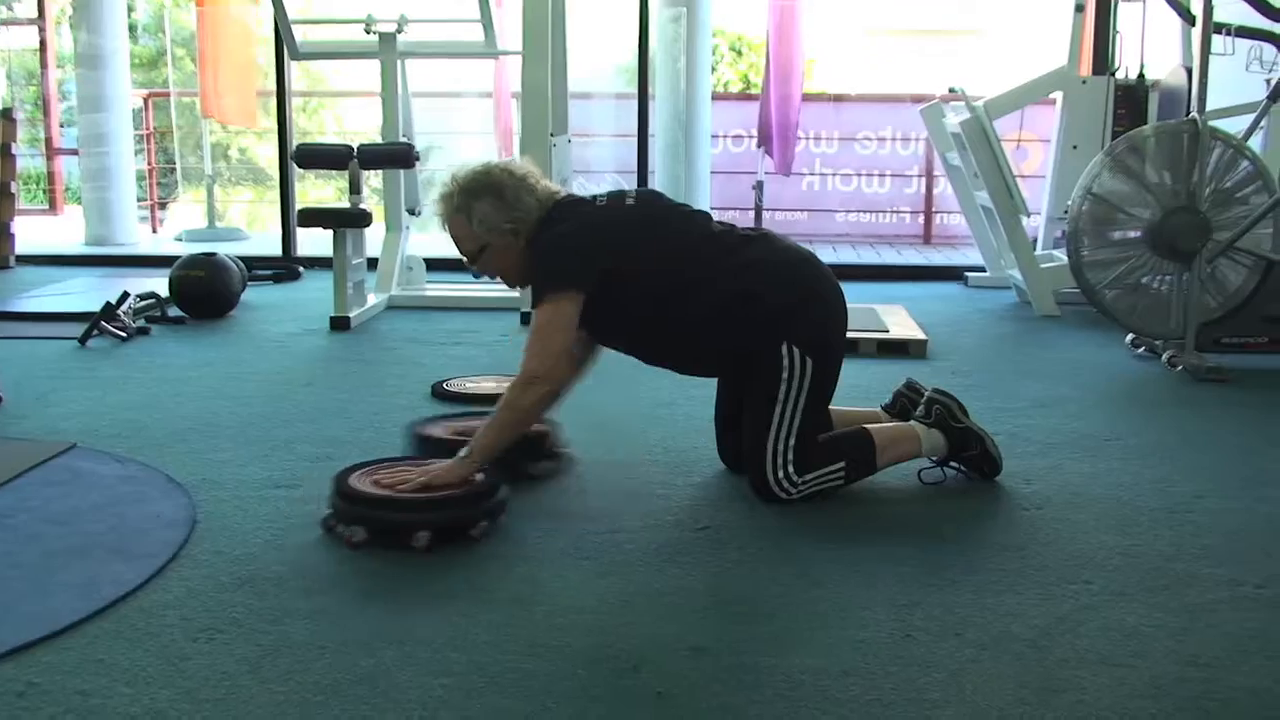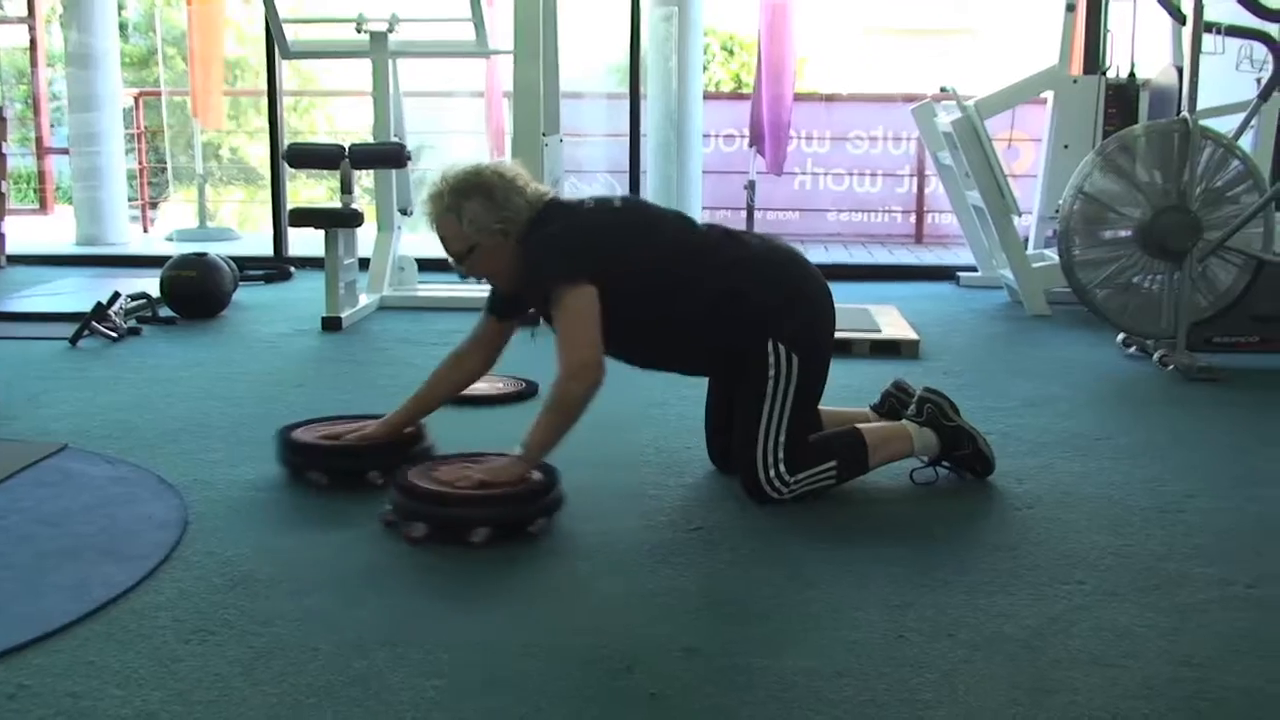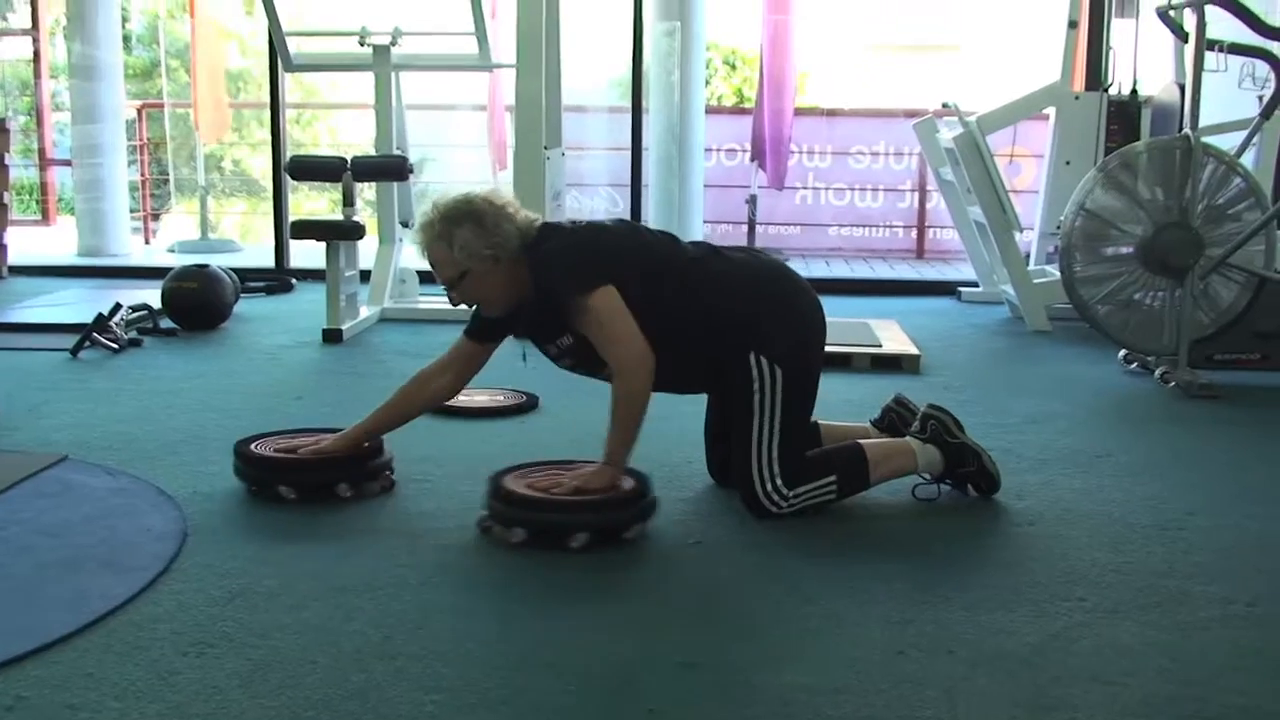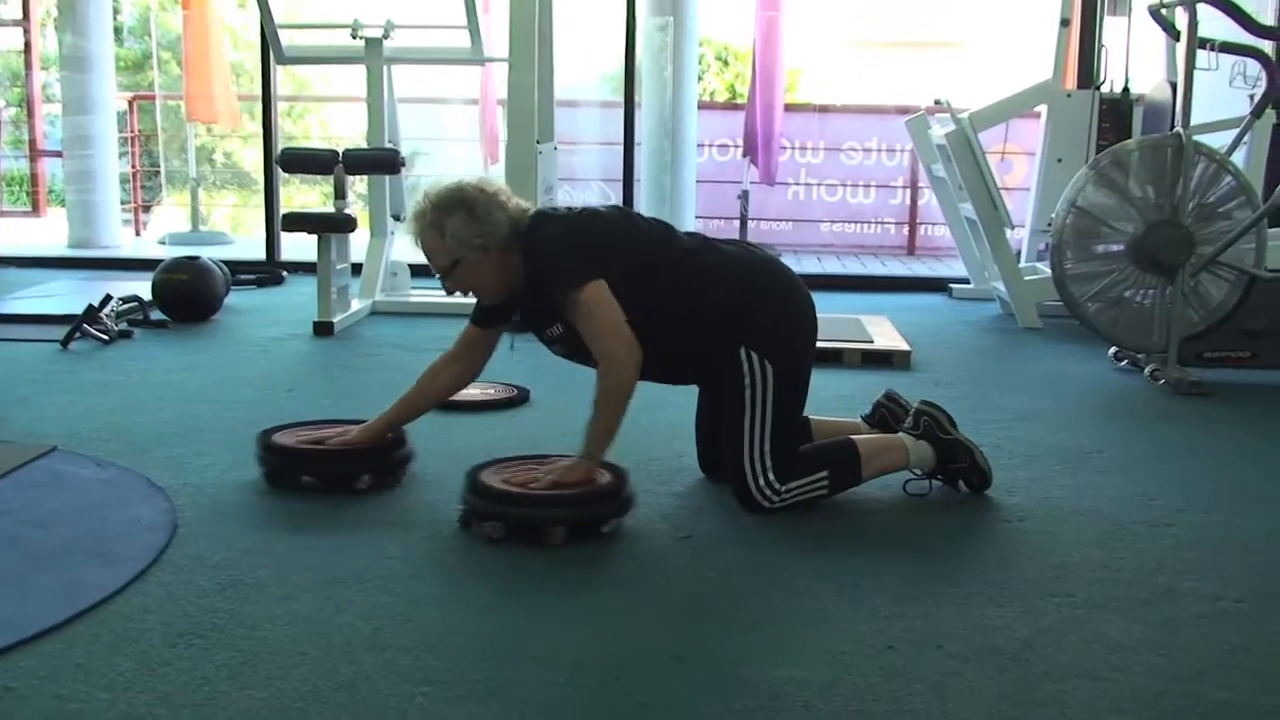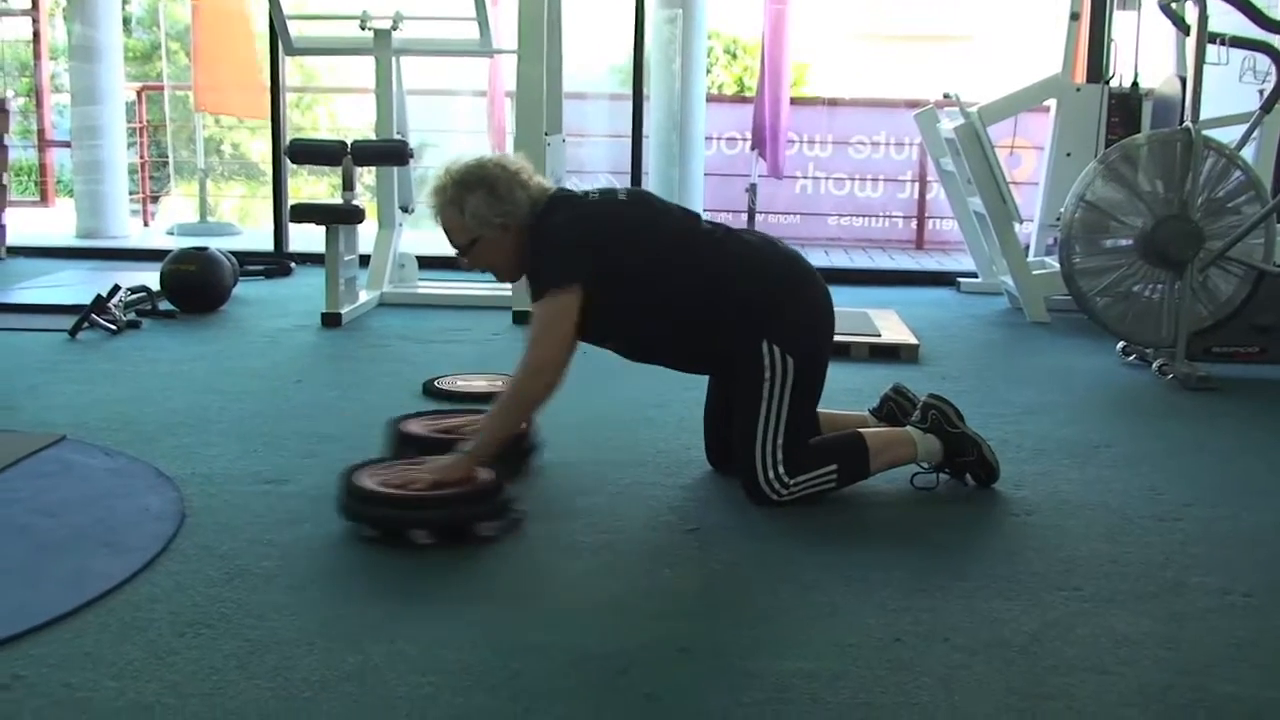
dt=0.3s
person 1, frame 1
left shoulder: (562, 245)
right shoulder: (574, 231)
left elbow: (538, 379)
right elbow: (582, 344)
left wrist: (464, 466)
right wrist: (519, 421)
left hip: (796, 316)
right hip: (768, 315)
left knee: (779, 477)
right knee: (741, 454)
left ankle: (934, 436)
right ankle: (903, 409)
person 1, frame 2
left shoulder: (562, 244)
right shoulder: (527, 258)
left elbow: (581, 375)
right elbow: (474, 356)
left wrist: (525, 462)
right wrist: (390, 425)
left hip: (784, 313)
right hip: (755, 318)
left knee: (770, 476)
right knee: (730, 454)
left ankle: (923, 436)
right ankle: (891, 409)
person 1, frame 3
left shoulder: (563, 261)
right shoulder: (514, 290)
left elbow: (635, 368)
right elbow: (442, 376)
left wrist: (611, 469)
right wrist: (349, 438)
left hip: (773, 324)
right hip: (747, 331)
left knee: (771, 491)
right knee: (730, 468)
left ankle: (926, 452)
right ankle: (894, 425)
person 1, frame 4
left shoulder: (555, 251)
right shoulder: (510, 274)
left elbow: (621, 361)
right elbow: (458, 362)
left wrist: (588, 460)
right wrist: (377, 428)
left hip: (764, 318)
right hip: (739, 318)
left knee: (762, 482)
right knee: (721, 459)
left ankle: (922, 447)
right ankle: (890, 420)
person 1, frame 5
left shoulder: (561, 236)
right shoulder: (550, 233)
left elbow: (540, 371)
right elbow: (542, 352)
left wrist: (467, 459)
right wrist: (492, 423)
left hip: (781, 312)
right hip: (762, 309)
left knee: (772, 477)
right knee: (728, 455)
left ankle: (929, 444)
right ankle: (893, 415)
